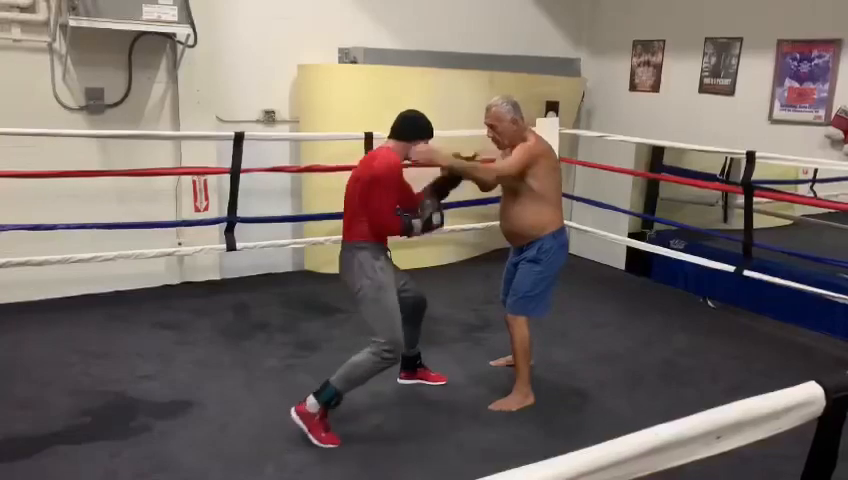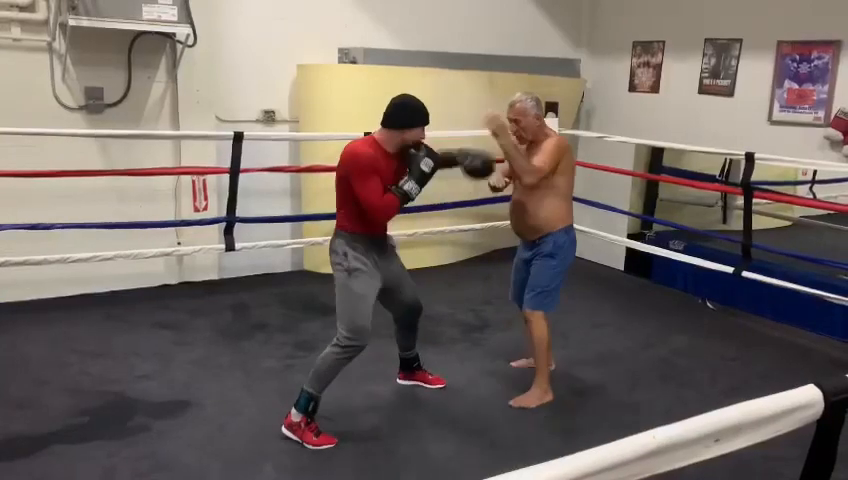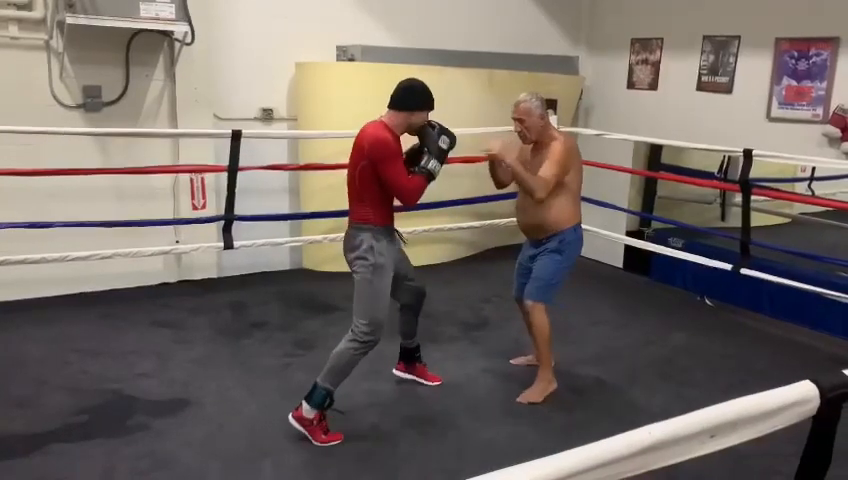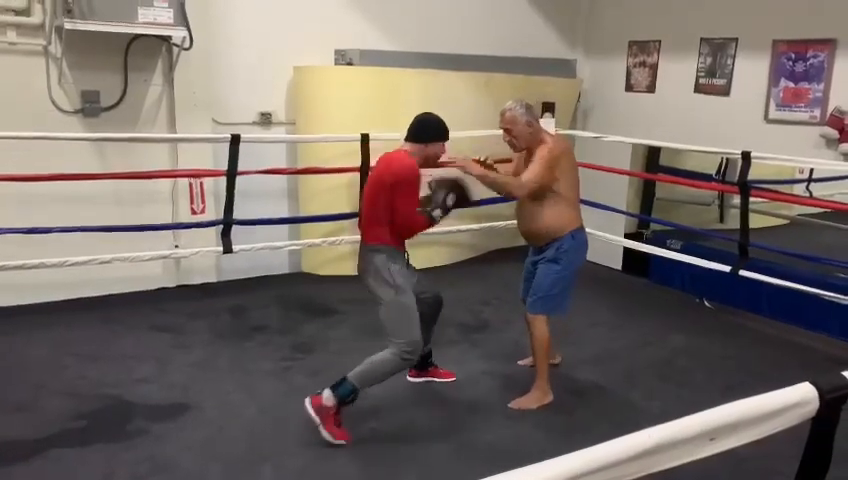
dt=0.5s
person 1, frame 1
left shoulder: (377, 159)
right shoulder: (388, 166)
left elbow: (414, 202)
right elbow: (386, 224)
left wrist: (450, 179)
right wrist: (426, 220)
left hip: (371, 256)
right hip: (365, 259)
left knee: (414, 302)
right knee: (388, 348)
left ankle: (412, 368)
right ankle: (313, 407)
person 1, frame 2
left shoulder: (399, 150)
right shoulder: (359, 154)
left elbow: (423, 151)
right elbow: (380, 210)
left wrist: (462, 158)
right wrist: (416, 176)
left hip: (381, 245)
right hip: (352, 249)
left knee: (410, 306)
right knee: (353, 338)
left ankle: (409, 369)
right ankle: (299, 416)
person 1, frame 3
left shoulder: (380, 133)
right shoulder: (379, 139)
left elbow: (395, 172)
right elbow: (407, 194)
left wrist: (421, 150)
right wrist: (435, 156)
left hip: (384, 236)
right hip: (369, 240)
left knee: (413, 294)
right knee: (367, 332)
left ankle: (409, 362)
right ankle: (309, 411)
person 1, frame 4
left shoulder: (389, 162)
right shoulder: (407, 168)
right elbow: (406, 227)
left wrist: (442, 198)
right wrist: (439, 206)
left hip: (381, 256)
right hip: (384, 261)
left knee: (431, 302)
right knee: (404, 350)
left ankle: (423, 367)
right ankle: (328, 401)
person 2, frame 1
left shoulder: (533, 149)
right shoulder: (512, 148)
left elbow: (488, 175)
right elbow: (488, 181)
left wrist: (435, 158)
right wrist: (468, 167)
left hip: (545, 246)
right hip: (524, 244)
left knee: (516, 314)
right knee: (510, 304)
left ankle: (522, 392)
right ankle: (520, 356)
person 2, frame 2
left shoulder: (554, 144)
right shoulder: (521, 144)
left elbow: (529, 178)
right elbow: (506, 175)
left wrist: (504, 139)
right wrist: (497, 179)
left hip: (554, 242)
right hip: (529, 241)
left knee: (533, 310)
right knee: (524, 302)
left ankle: (541, 388)
right ankle: (542, 356)
person 2, frame 3
left shoulder: (560, 146)
right shoulder: (527, 146)
left elbow: (539, 191)
right elbow: (502, 182)
left wrist: (512, 161)
right wrist: (496, 161)
left hip: (560, 240)
right hip: (535, 239)
left knee: (534, 303)
right knee: (523, 298)
left ankle: (545, 379)
right ankle: (541, 354)
person 2, frame 4
left shoulder: (550, 151)
right shoulder: (525, 151)
left elbow: (520, 190)
right elbow: (511, 186)
left wrist: (477, 172)
right wrist: (491, 172)
left hip: (563, 244)
right hip: (540, 243)
left knee: (536, 313)
right knee: (531, 302)
left ankle: (541, 389)
right ankle: (548, 354)
